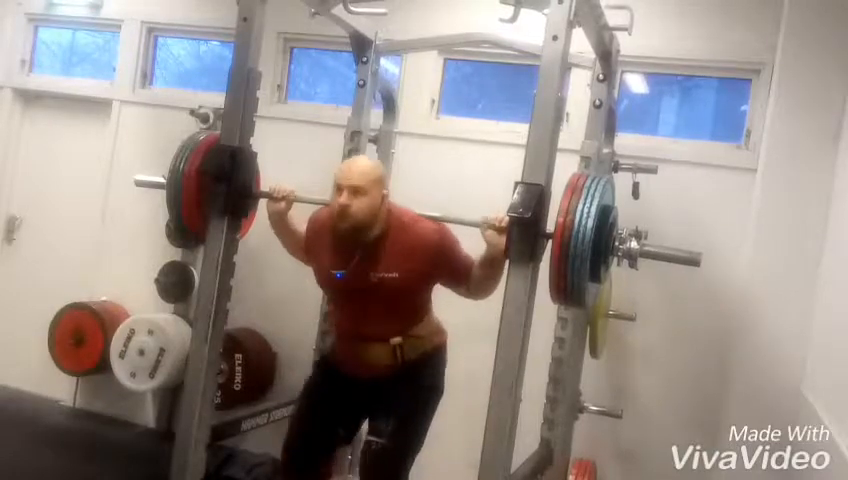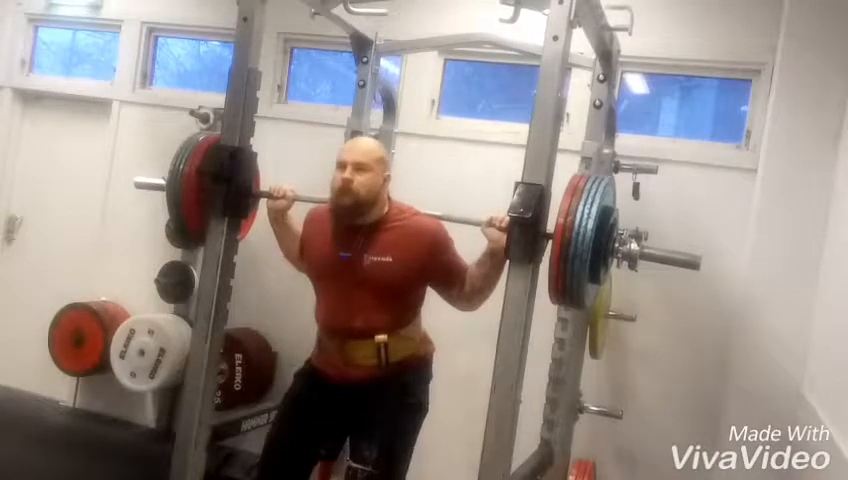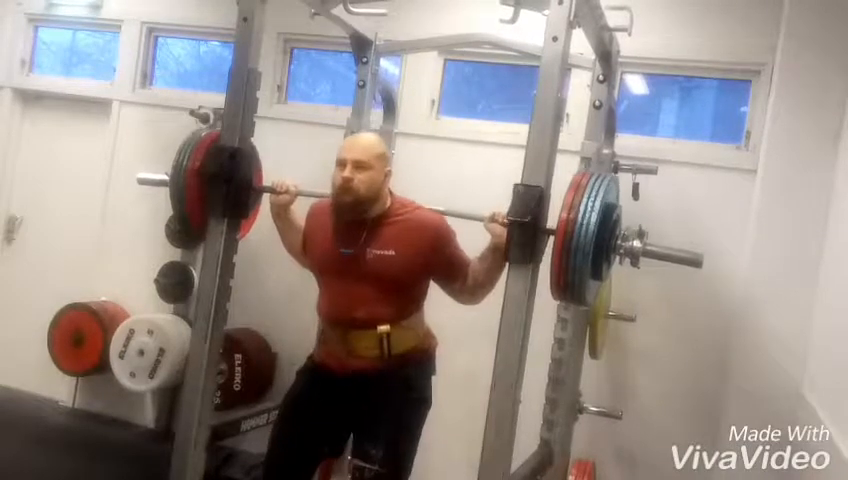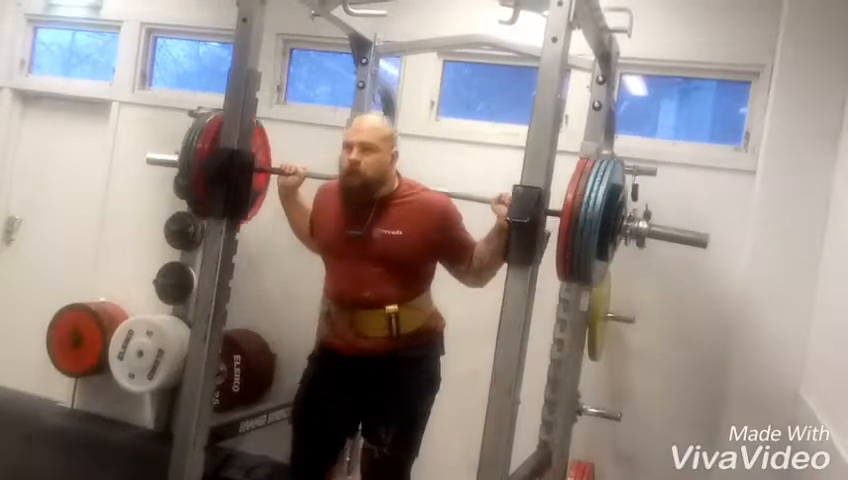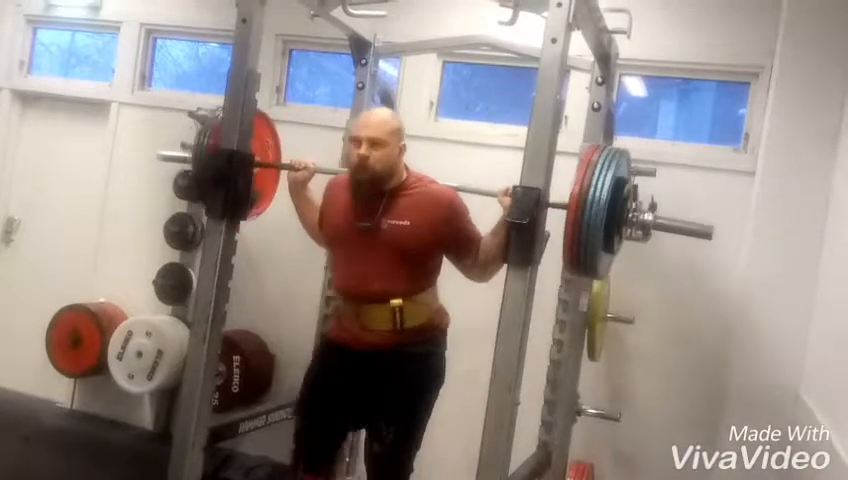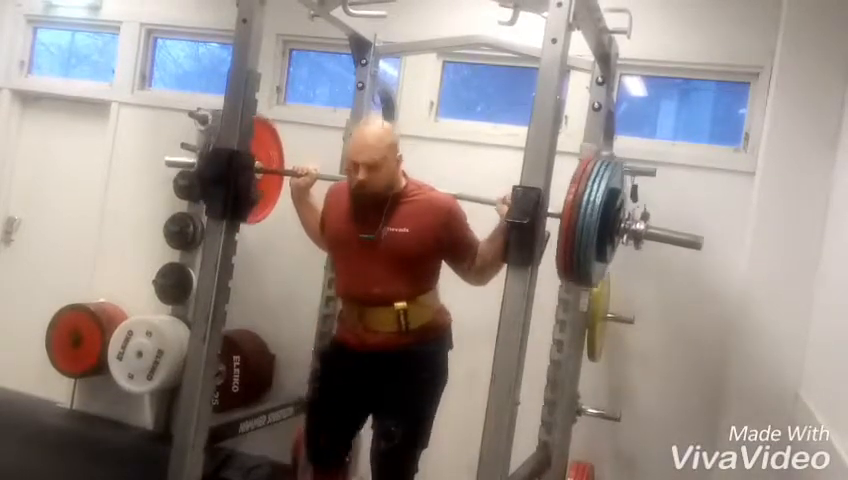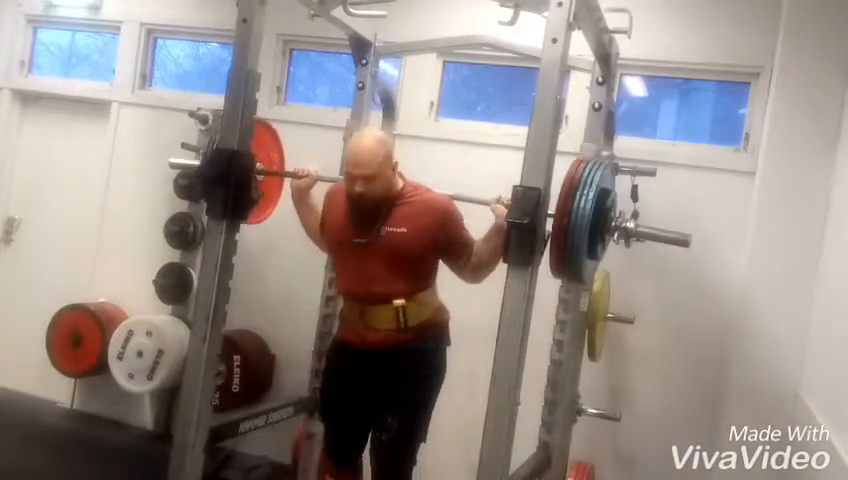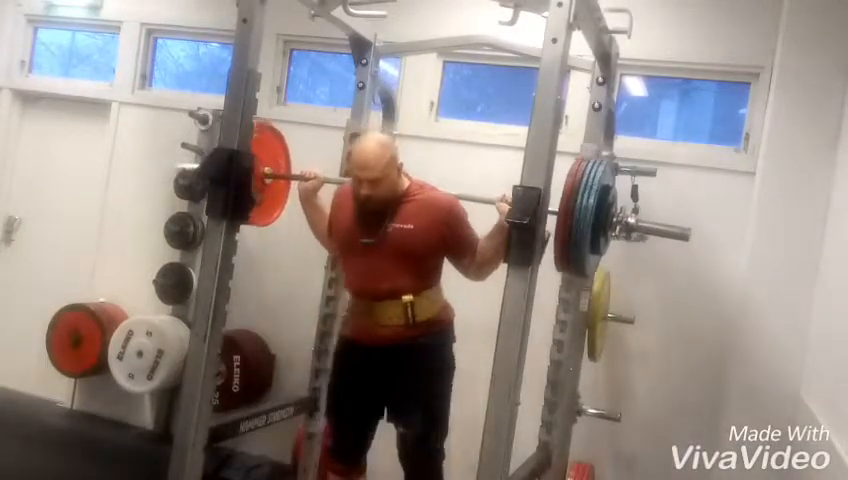
dt=0.3s
person 1, frame 1
left shoulder: (424, 238)
right shoulder: (323, 225)
left elbow: (475, 286)
left wrist: (495, 255)
right wrist: (279, 219)
left hip: (409, 371)
right hip: (343, 362)
person 1, frame 2
left shoulder: (422, 233)
right shoulder: (318, 220)
left elbow: (467, 295)
left wrist: (496, 253)
right wrist: (278, 216)
left hip: (393, 380)
right hip: (326, 371)
person 1, frame 3
left shoulder: (425, 228)
right shoulder: (321, 215)
left elbow: (468, 290)
left wrist: (499, 249)
right wrist: (281, 212)
left hip: (396, 374)
right hip: (328, 364)
person 1, frame 4
left shoulder: (431, 209)
right shoulder: (328, 197)
left elbow: (474, 272)
left wrist: (504, 229)
right wrist: (288, 193)
left hip: (404, 356)
right hip: (337, 348)
person 1, frame 5
left shoulder: (438, 202)
right shoulder: (338, 190)
left elbow: (480, 267)
left wrist: (510, 221)
right wrist: (297, 188)
left hip: (408, 352)
right hip: (343, 340)
right knee: (312, 448)
person 1, frame 6
left shoulder: (437, 209)
right shoulder: (339, 196)
left elbow: (477, 271)
left wrist: (506, 229)
right wrist: (301, 195)
left hip: (413, 353)
right hip: (349, 343)
right knee: (323, 450)
person 1, frame 7
left shoulder: (434, 209)
right shoulder: (337, 198)
left elbow: (473, 269)
left wrist: (501, 230)
right wrist: (301, 196)
left hip: (413, 349)
right hip: (352, 342)
person 1, frame 8
left shoulder: (439, 207)
right shoulder: (345, 199)
left elbow: (476, 267)
left wrist: (504, 228)
right wrist: (309, 198)
left hip: (421, 344)
right hip: (359, 339)
right knee: (343, 449)
